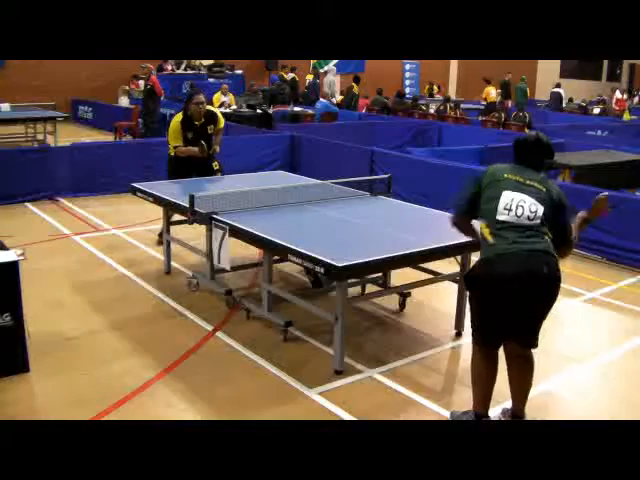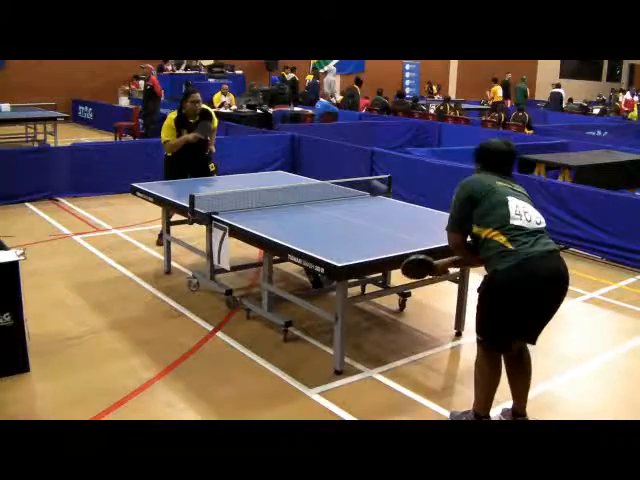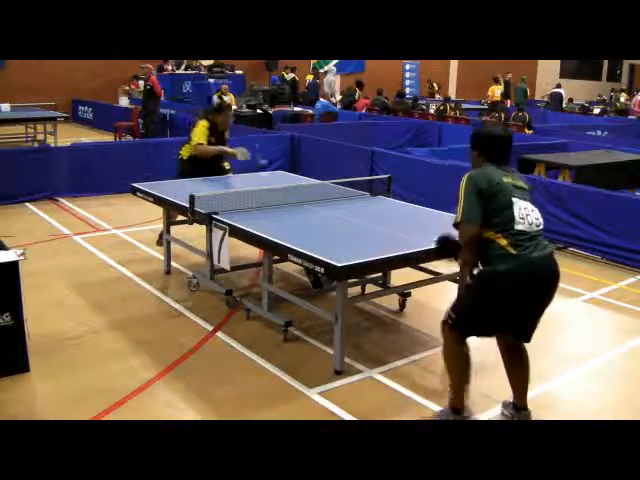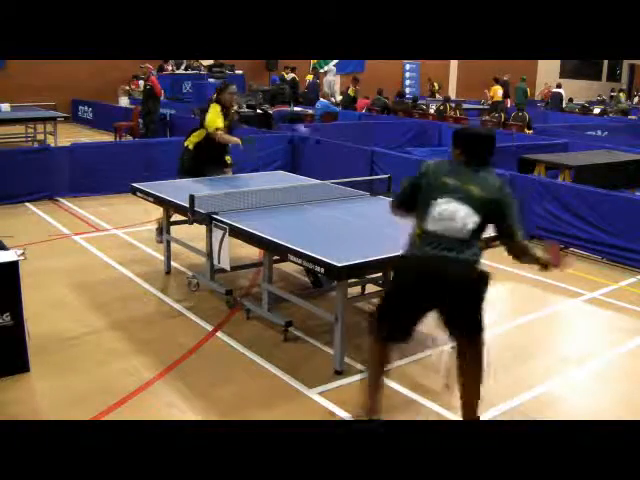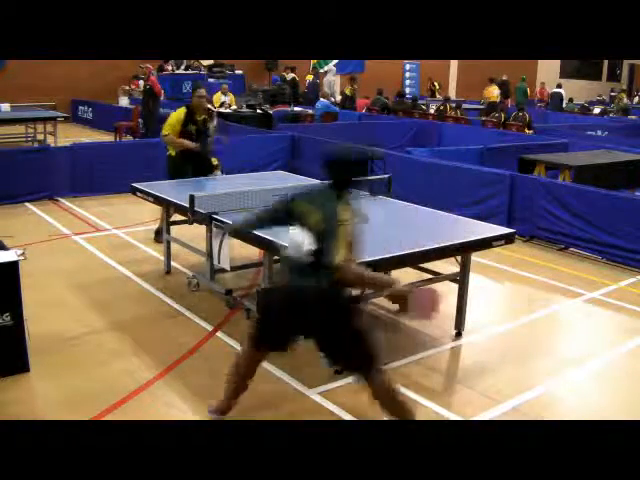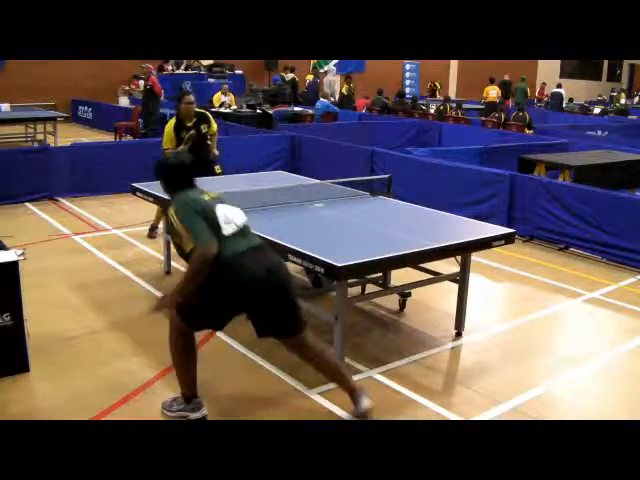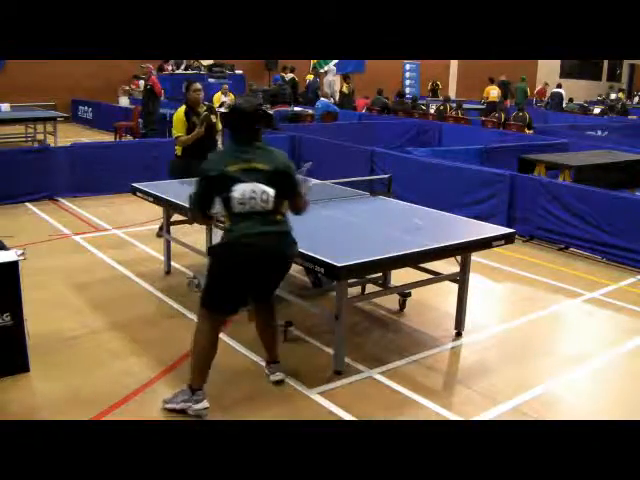
dt=0.4s
person 1, frame 1
left shoulder: (491, 174)
right shoulder: (553, 191)
left elbow: (460, 220)
right elbow: (563, 250)
right wrist: (583, 218)
left hip: (497, 270)
right hip: (543, 270)
left knee: (484, 344)
right knee: (522, 344)
left ankle: (477, 416)
right ankle: (516, 415)
person 1, frame 2
left shoulder: (471, 185)
right shoulder: (517, 190)
left elbow: (456, 241)
left wrist: (472, 257)
left hip: (516, 275)
right hip: (555, 270)
left knee: (489, 346)
right knee: (516, 342)
left ankle: (479, 416)
right ankle: (518, 413)
person 1, frame 3
left shoulder: (476, 179)
right shoulder: (517, 182)
left elbow: (469, 234)
left wrist: (467, 266)
right wrist: (474, 262)
left hip: (509, 274)
right hip: (547, 271)
left knee: (454, 330)
right knee: (509, 337)
left ankle: (456, 411)
right ankle: (519, 408)
person 1, frame 4
left shoulder: (429, 170)
right shoulder: (496, 192)
left elbow: (398, 207)
right elbow: (516, 248)
right wrist: (543, 262)
left hip: (415, 269)
right hip: (460, 276)
left knee: (381, 336)
right knee: (469, 343)
left ankle: (370, 412)
right ankle: (470, 418)
person 1, frame 5
left shoulder: (300, 198)
right shoulder: (343, 215)
left elbow: (254, 222)
right elbow: (343, 271)
left wrist: (240, 226)
right wrist: (390, 284)
left hip: (286, 298)
right hip: (325, 300)
left knee: (256, 348)
right knee: (370, 370)
left ankle: (221, 411)
person 1, frame 6
left shoulder: (180, 208)
right shoulder: (209, 196)
left elbow: (207, 253)
left wrist: (178, 291)
left hip: (234, 274)
right hip: (270, 266)
left knee: (180, 321)
right knee: (298, 338)
left ankle: (190, 402)
right ankle: (358, 396)
person 1, frame 7
left shoulder: (214, 163)
right shoulder: (280, 159)
left elbow: (197, 212)
right elbow: (299, 207)
right wrist: (296, 194)
left hip: (239, 248)
right hip: (278, 248)
left knee: (211, 316)
right knee: (261, 300)
left ankle: (194, 393)
right ankle: (274, 365)
person 2, frame 1
left shoulder: (213, 114)
right shoulder: (178, 121)
left elbow: (219, 127)
right elbow: (177, 150)
left wrist: (216, 144)
right wrist: (192, 150)
left hip: (206, 156)
right hip: (181, 159)
right ankle: (164, 231)
person 2, frame 2
left shoulder: (207, 112)
right shoulder: (173, 119)
left elbow: (213, 127)
right elbow: (167, 147)
left wrist: (211, 143)
right wrist: (186, 138)
left hip: (202, 157)
right hip: (177, 160)
right ankle: (164, 232)
person 2, frame 3
left shoulder: (224, 125)
right shoulder: (203, 127)
right elbow: (200, 150)
left wrist: (224, 151)
right wrist: (224, 149)
left hip: (213, 161)
right hip: (191, 162)
person 2, frame 4
left shoulder: (230, 109)
right shoulder: (215, 109)
right elbow: (218, 134)
left wrist: (230, 140)
right wrist: (233, 139)
left hip: (217, 152)
right hip: (196, 151)
right ankle: (162, 226)
person 2, frame 5
left shoulder: (210, 112)
right shoulder: (180, 115)
right elbow: (166, 137)
right wrist: (186, 143)
left hip: (201, 156)
right hip: (179, 157)
right ankle: (160, 229)
person 2, frame 6
left shoulder: (204, 116)
right shoulder: (172, 127)
left elbow: (213, 132)
right elbow: (167, 152)
left wrist: (213, 149)
right wrist: (181, 149)
left hip: (205, 160)
right ankle: (154, 226)
person 2, frame 7
left shoulder: (211, 110)
right shoulder: (181, 113)
left elbow: (217, 130)
right elbow: (180, 141)
left wrist: (218, 143)
right wrist: (197, 134)
left hip: (208, 157)
right hip: (186, 158)
right ankle: (164, 225)
